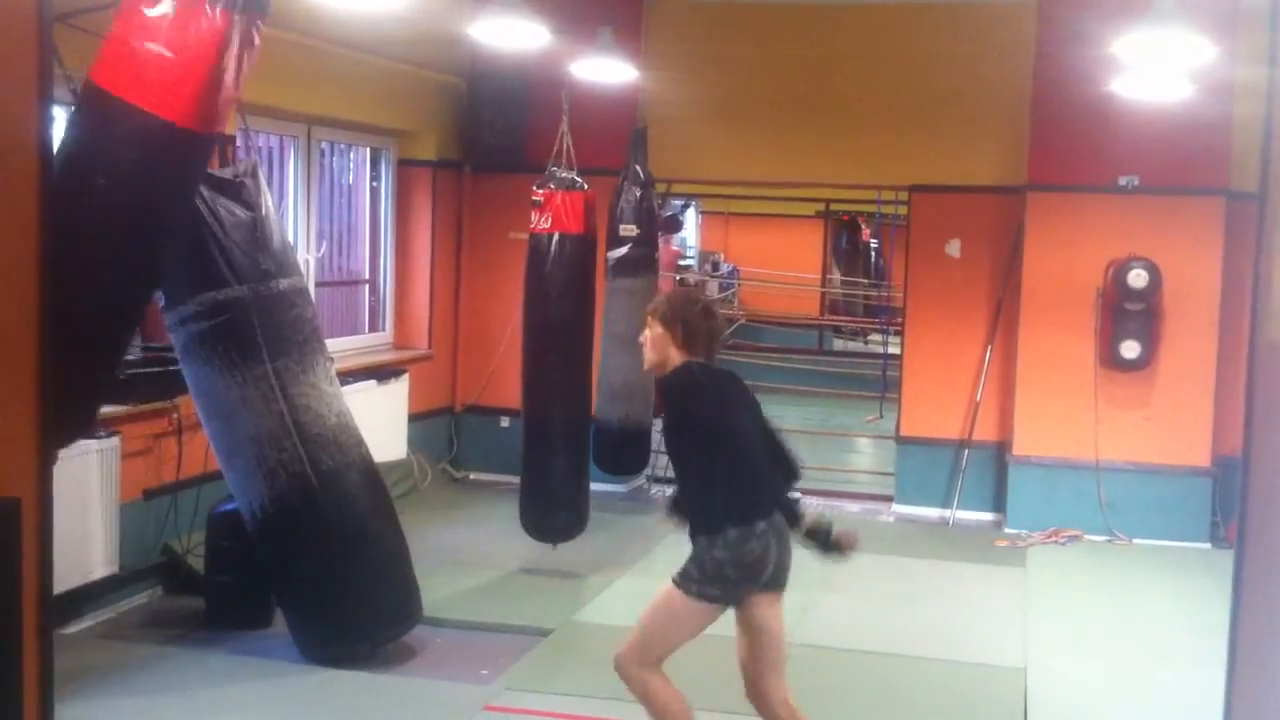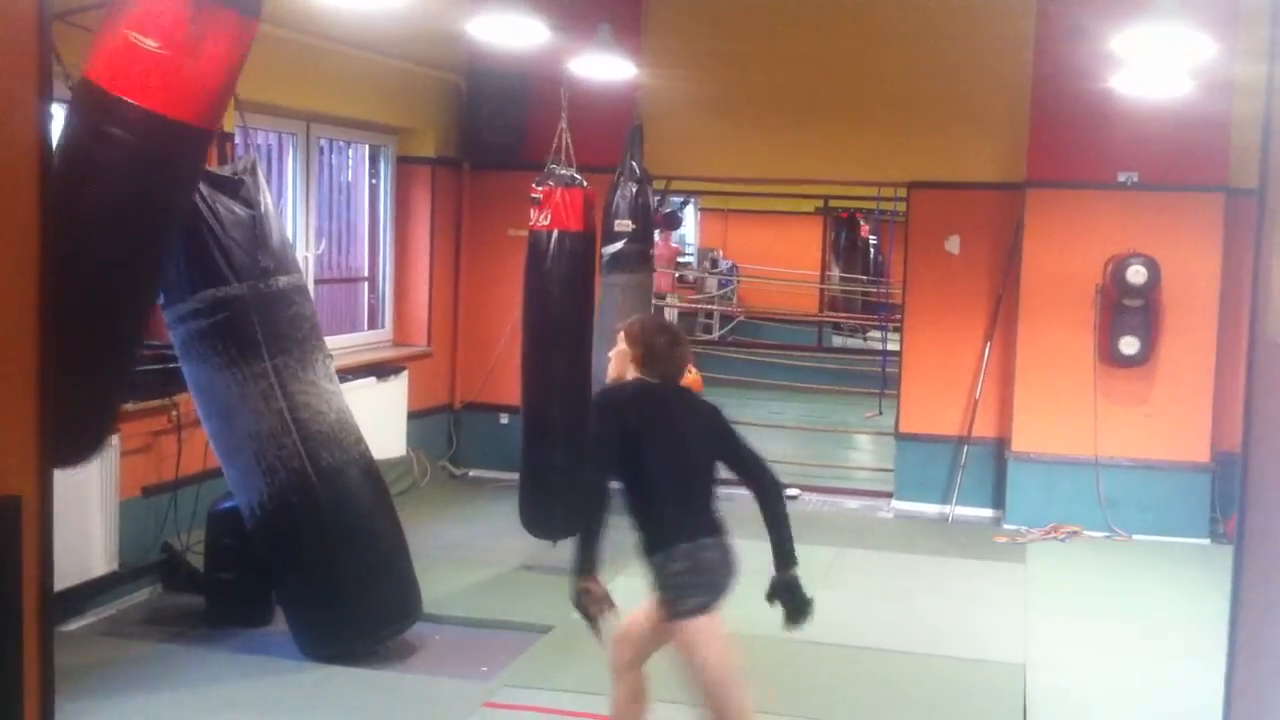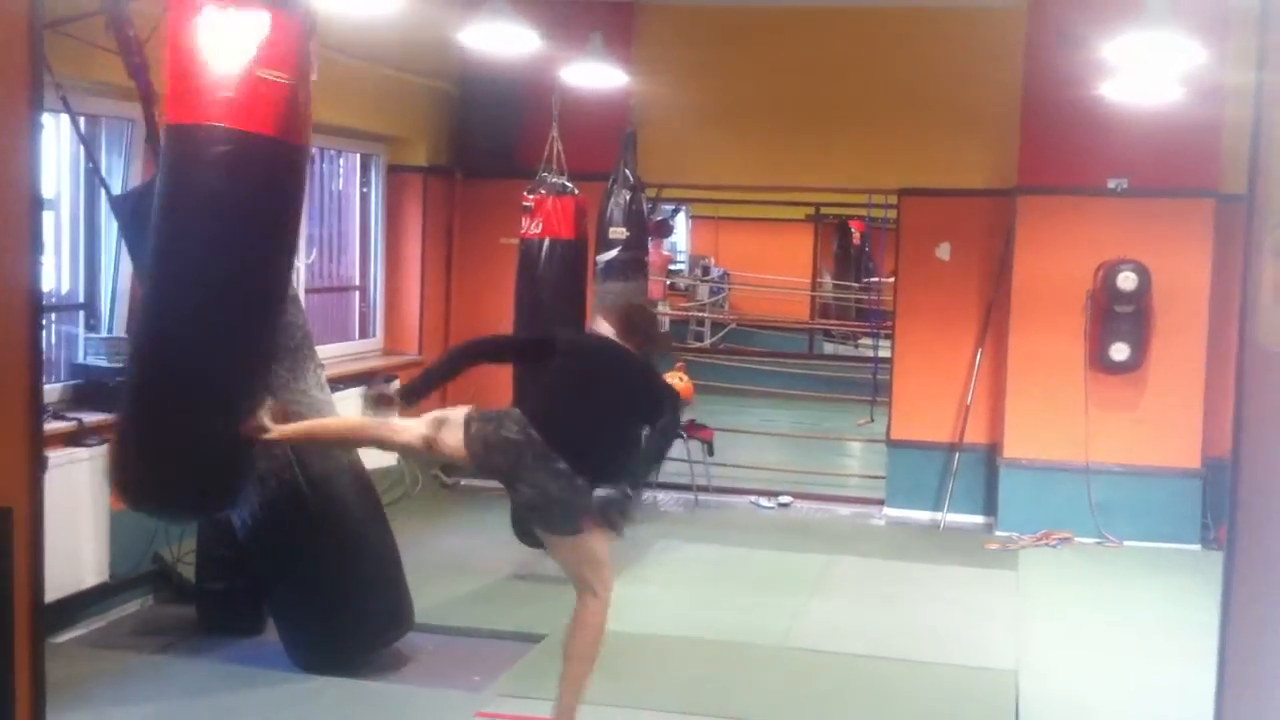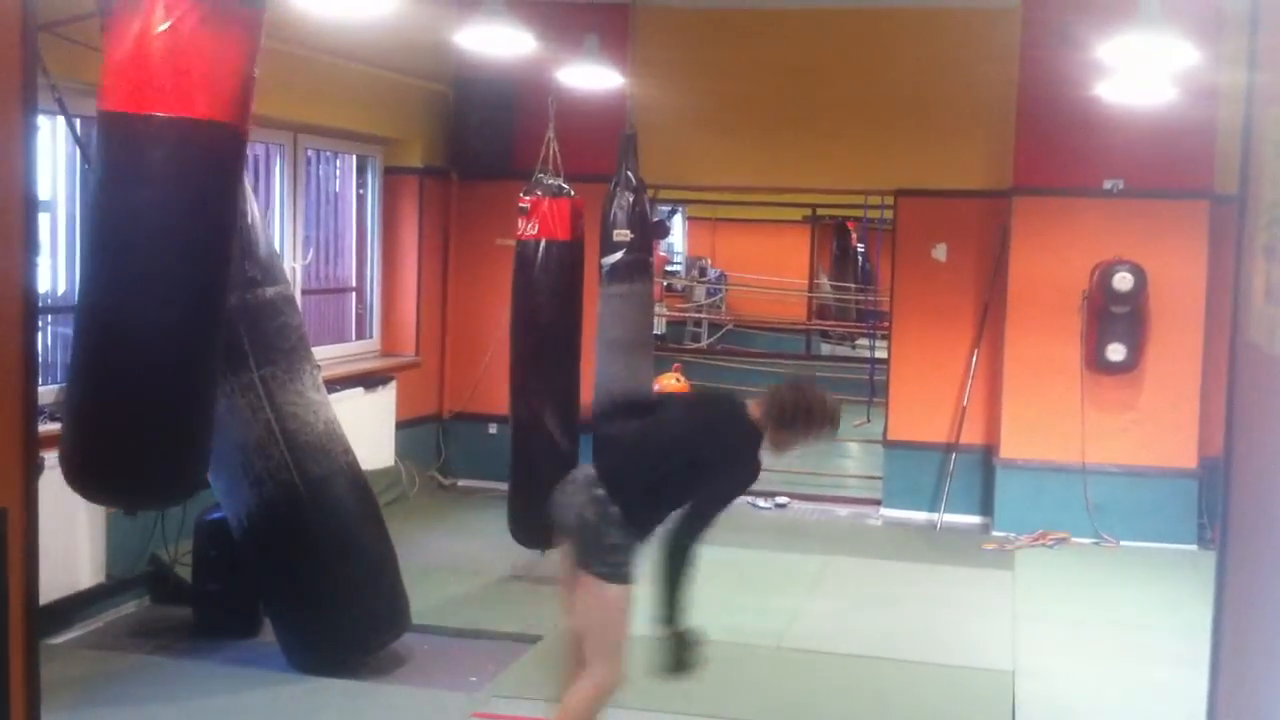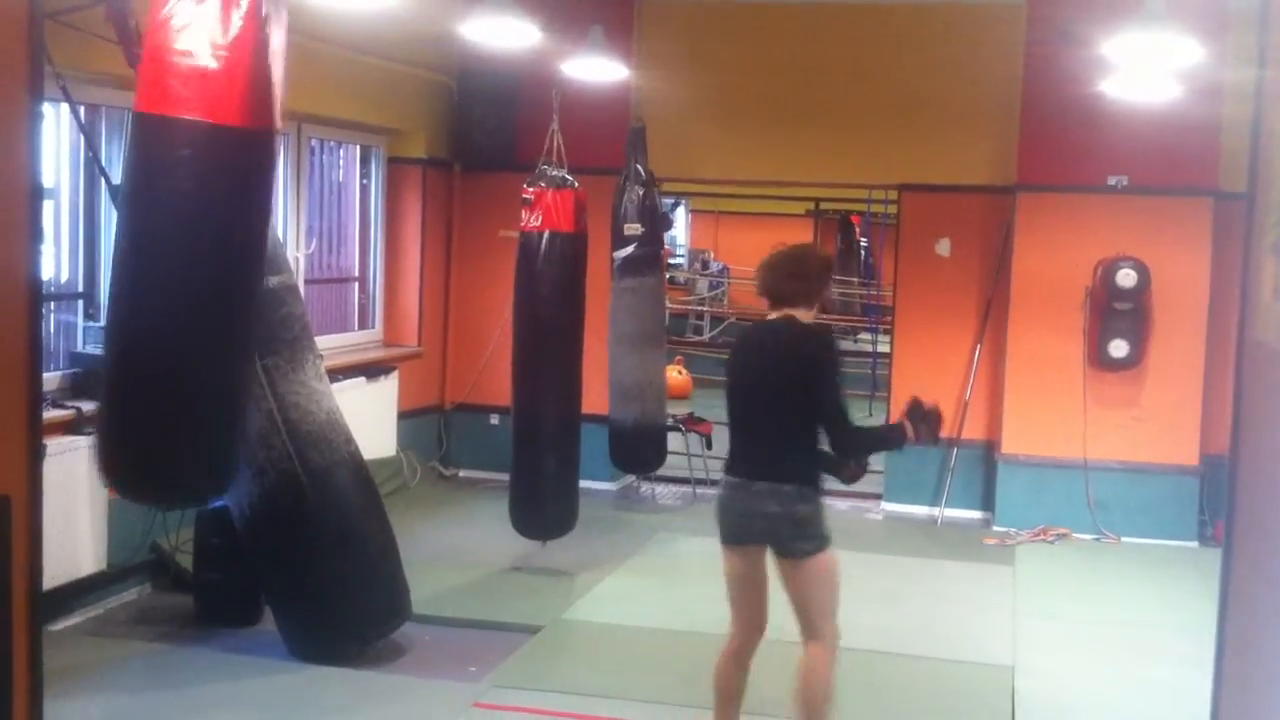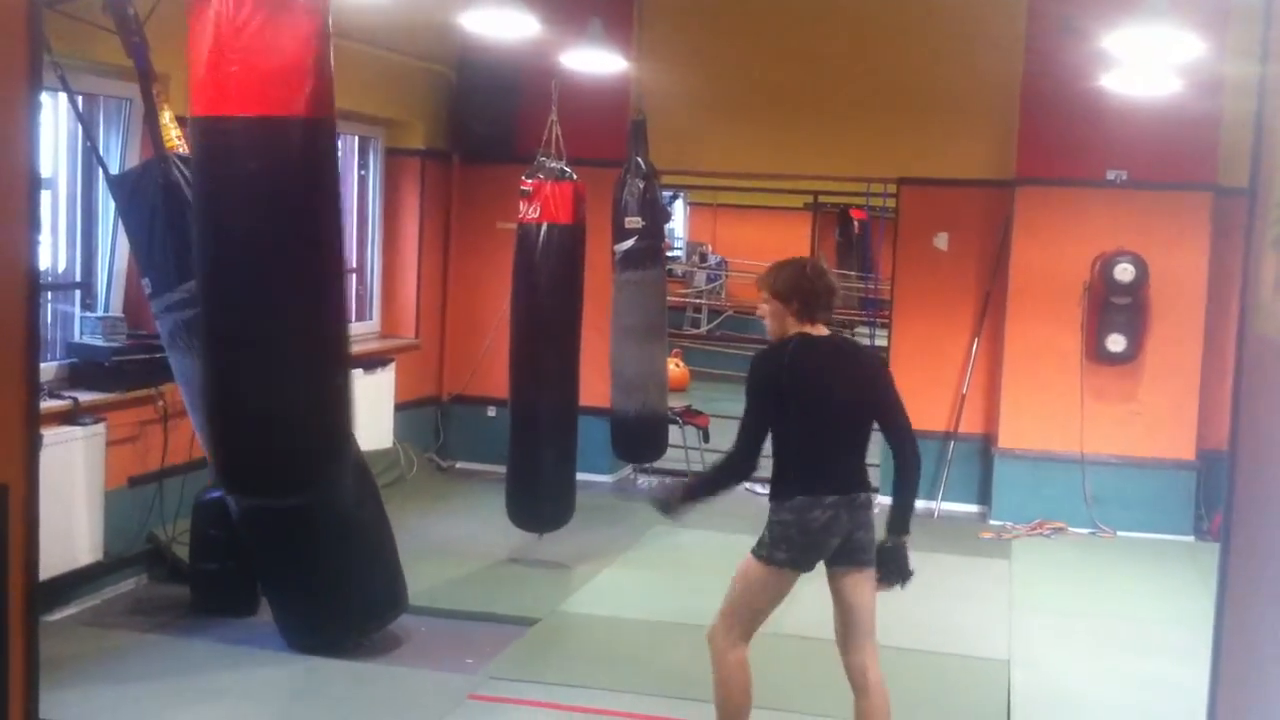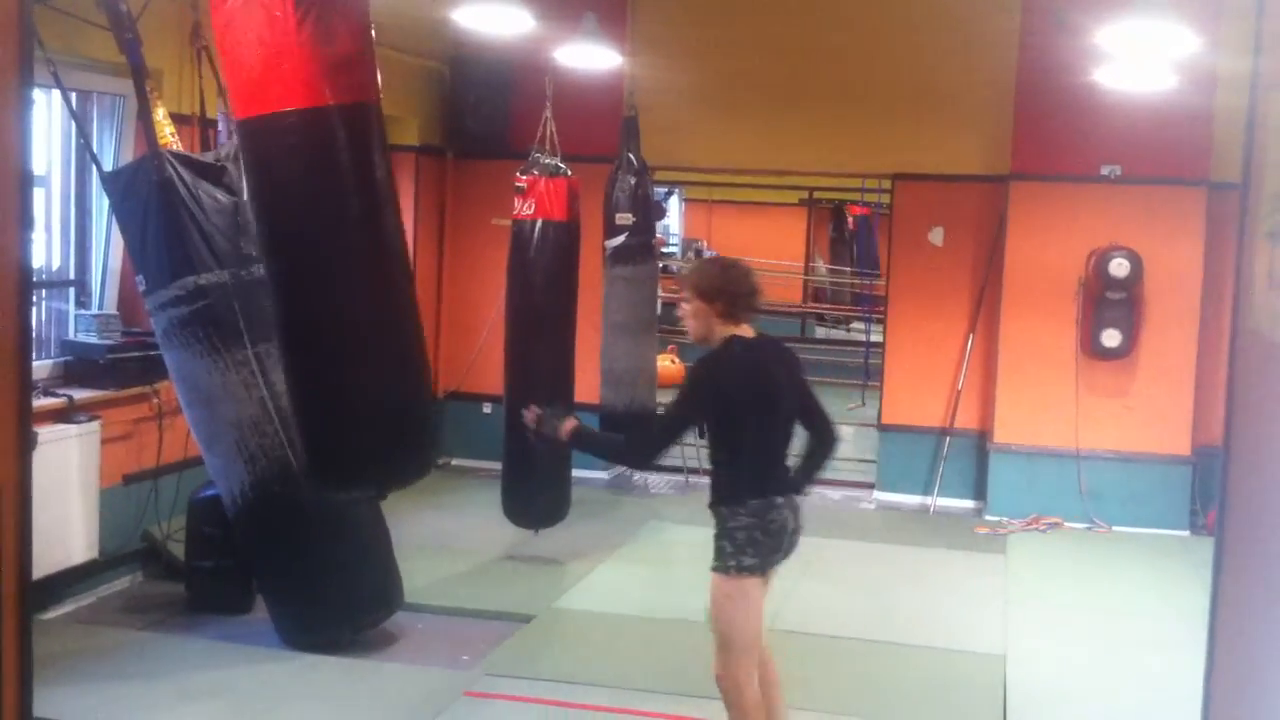
dt=0.4s
person 1, frame 1
left shoulder: (679, 387)
right shoulder: (726, 385)
left elbow: (745, 455)
right elbow: (783, 466)
left wrist: (801, 524)
left hip: (724, 550)
right hip: (765, 544)
left knee: (633, 663)
person 1, frame 2
left shoulder: (612, 403)
right shoulder: (699, 409)
left elbow: (596, 488)
right elbow: (767, 484)
left wrist: (585, 573)
right wrist: (786, 570)
left hip: (681, 563)
right hip: (709, 555)
right knee: (625, 646)
person 1, frame 3
left shoulder: (577, 345)
right shoulder: (659, 394)
left elbow: (484, 349)
right elbow: (660, 438)
left wrist: (409, 392)
right wrist: (626, 491)
left hip: (507, 433)
right hip: (554, 486)
left knee: (388, 429)
right knee: (596, 593)
left ankle: (275, 431)
person 1, frame 4
left shoulder: (709, 402)
right shoulder: (739, 461)
left elbow: (614, 410)
right elbow: (684, 538)
right wrist: (672, 622)
right hip: (607, 528)
left knee: (584, 628)
right knee: (603, 673)
person 1, frame 5
left shoulder: (745, 343)
right shoulder: (815, 346)
right elbow: (844, 440)
left wrist: (823, 462)
right wrist: (906, 431)
left hip: (739, 496)
right hip: (792, 501)
left knee: (744, 633)
right knee: (821, 639)
person 1, frame 6
left shoulder: (774, 363)
right shoulder: (867, 362)
left elbow: (742, 462)
right elbow: (907, 452)
left wrist: (684, 494)
right wrist: (897, 534)
left hip: (798, 516)
right hip: (855, 514)
left knee: (726, 638)
right knee: (862, 660)
person 1, frame 7
left shoulder: (717, 368)
right shoulder: (777, 356)
left elbow: (645, 450)
right elbow: (825, 436)
left wrist: (567, 431)
left hip: (745, 520)
right hip: (777, 512)
left knee: (732, 670)
right knee: (745, 642)
